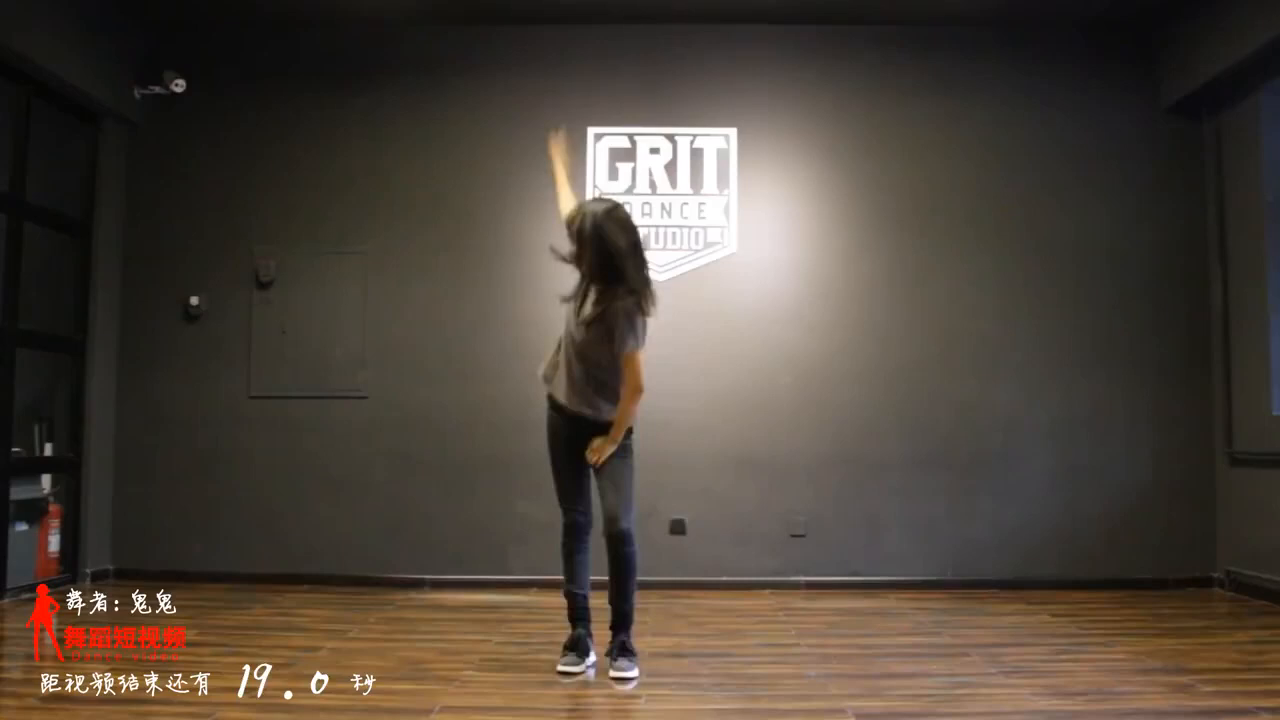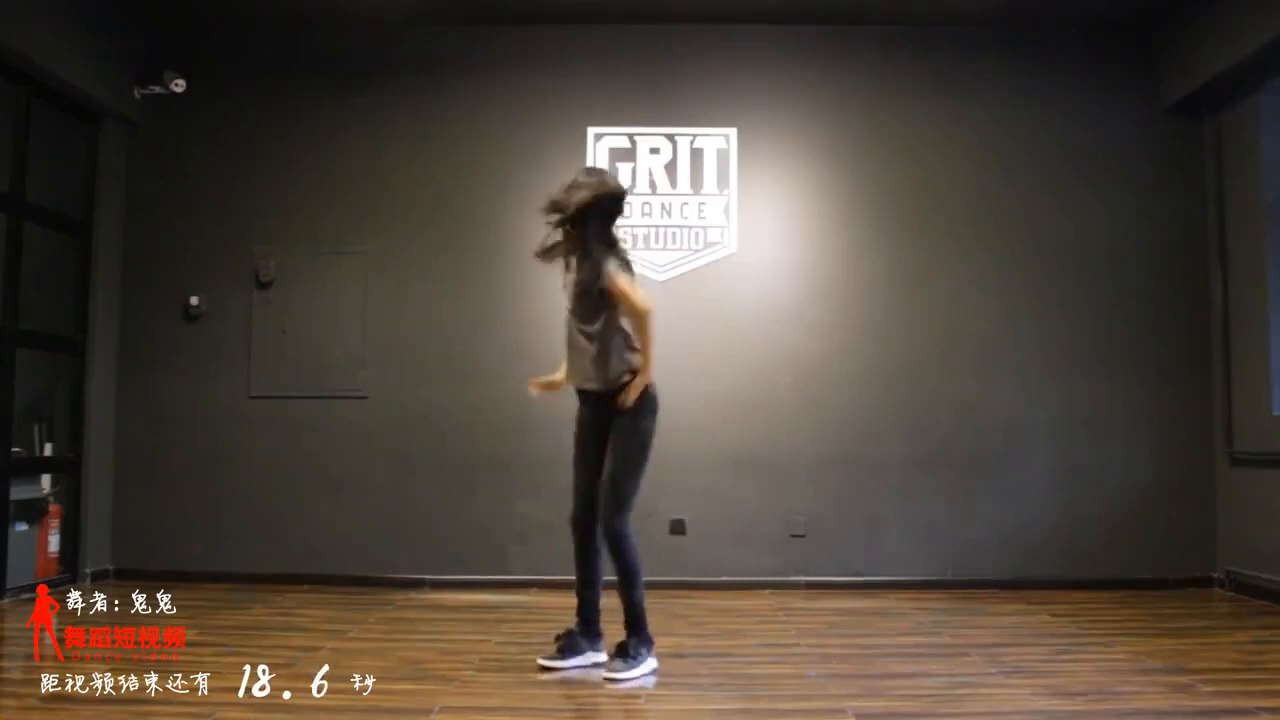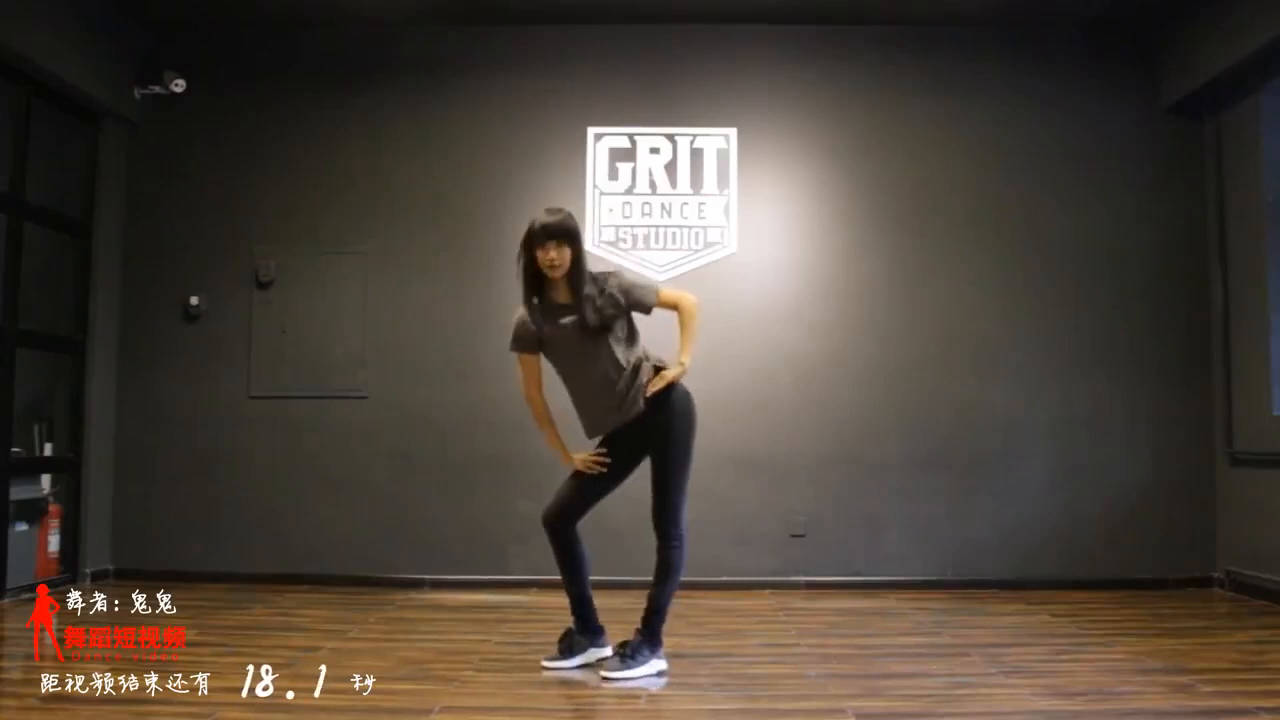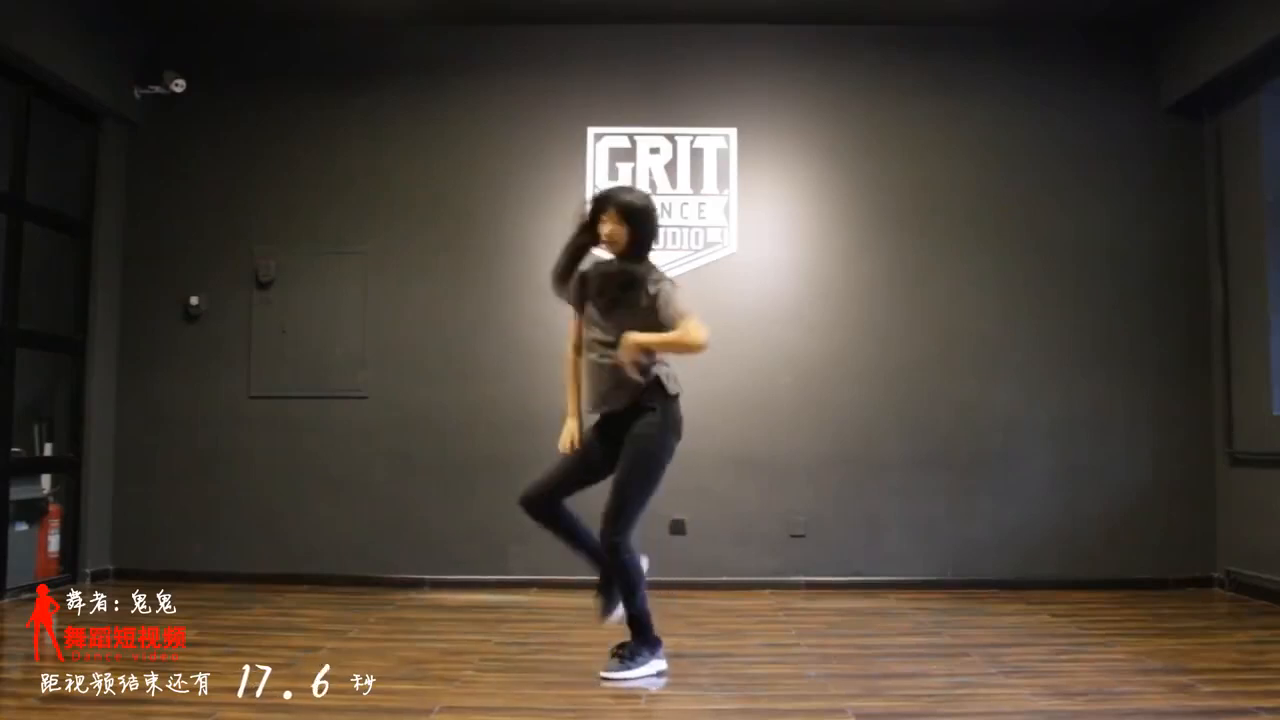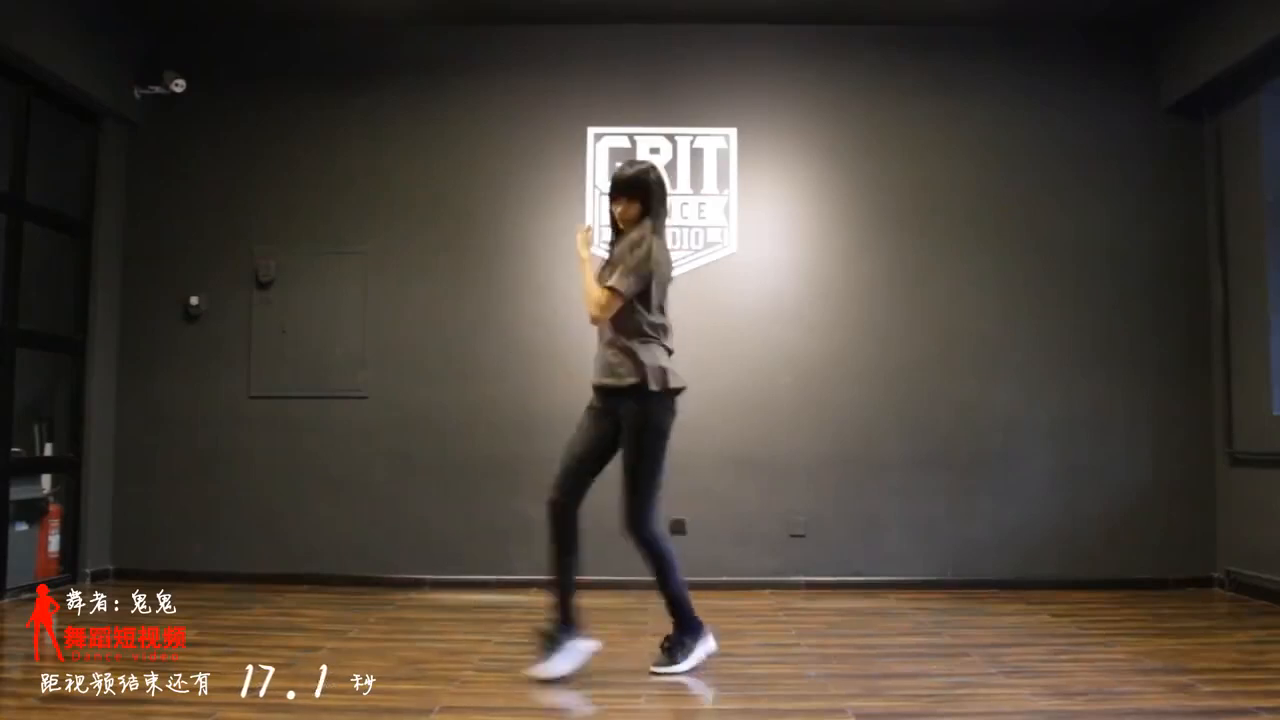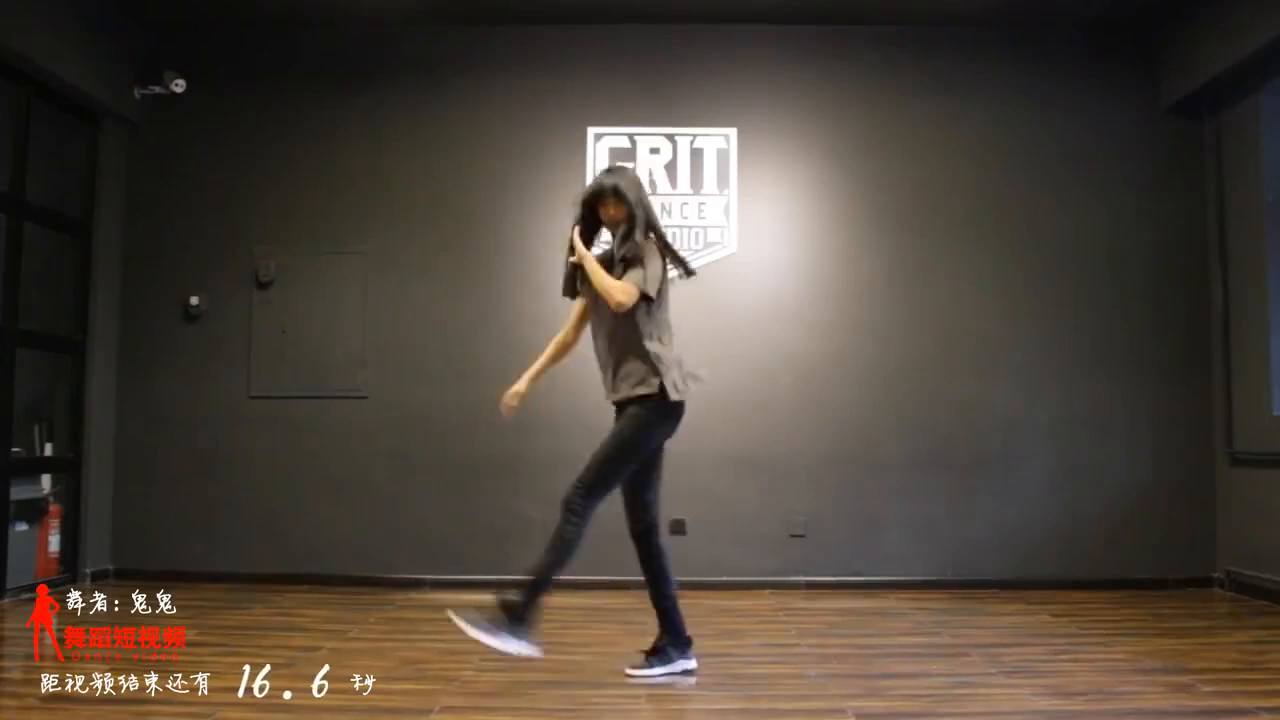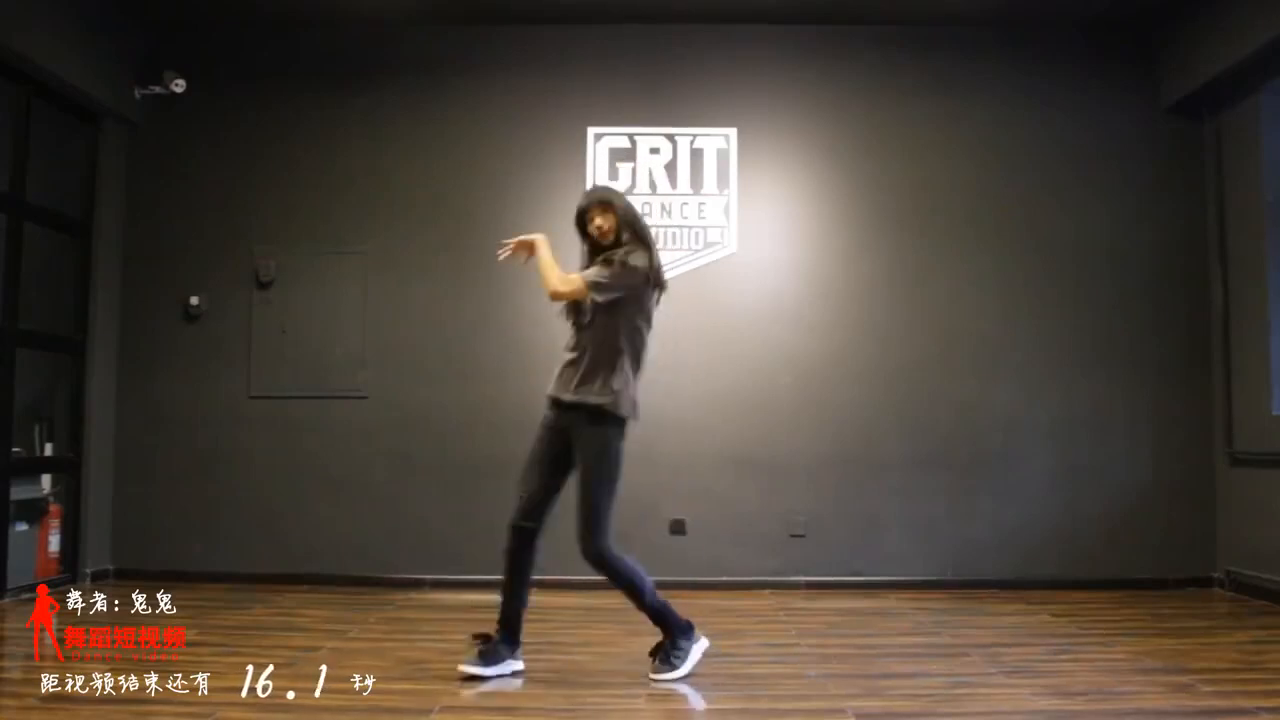
dt=0.5s
person 1, frame 1
left shoulder: (621, 306)
right shoulder: (596, 277)
left elbow: (635, 386)
right elbow: (569, 208)
left wrist: (613, 440)
right wrist: (558, 162)
left hip: (605, 426)
right hip: (564, 414)
left knee: (618, 528)
right knee: (576, 522)
left ankle: (622, 642)
right ankle: (580, 637)
person 1, frame 2
left shoulder: (596, 256)
right shoulder: (587, 256)
left elbow: (640, 307)
left wrist: (644, 372)
right wrist: (566, 373)
left hip: (626, 404)
right hip: (594, 403)
left knee: (612, 521)
right knee: (584, 520)
left ankle: (640, 644)
right ankle: (586, 635)
person 1, frame 3
left shoulder: (608, 289)
right shoulder: (530, 320)
left elbow: (686, 301)
right elbow: (533, 395)
left wrist: (682, 364)
right wrist: (566, 455)
left hip: (664, 411)
right hip: (618, 432)
left knee: (668, 529)
right knee: (558, 519)
left ankle: (649, 645)
right ankle: (589, 634)
person 1, frame 4
left shoulder: (653, 287)
right shoulder: (589, 281)
left elbow: (699, 339)
right elbow: (576, 350)
left wrist: (636, 341)
right wrist: (572, 416)
left hip: (653, 416)
right hip: (610, 418)
left knee: (613, 527)
right knee: (537, 499)
left ankle: (645, 645)
right ankle: (615, 570)
person 1, frame 5
left shoulder: (642, 246)
right shoulder: (630, 247)
left elbow: (598, 311)
left wrist: (584, 258)
left hip: (642, 394)
right hip: (607, 394)
left knee: (638, 523)
right knee: (562, 502)
left ankle: (690, 632)
right ankle: (564, 629)
person 1, frame 6
left shoulder: (647, 250)
right shoulder: (602, 261)
left elbow: (624, 299)
right elbow: (572, 328)
left wrist: (585, 260)
right wrist: (527, 380)
left hip: (655, 399)
right hip: (634, 404)
left knee: (578, 502)
right knee: (642, 527)
left ankle: (517, 618)
right ankle: (675, 645)
person 1, frame 7
left shoulder: (635, 265)
right shoulder: (603, 266)
left elbow: (559, 290)
left wrist: (539, 245)
left hip: (601, 417)
right hip: (563, 410)
left knee: (595, 544)
right knee: (523, 526)
left ankle: (680, 635)
right ankle: (505, 646)
